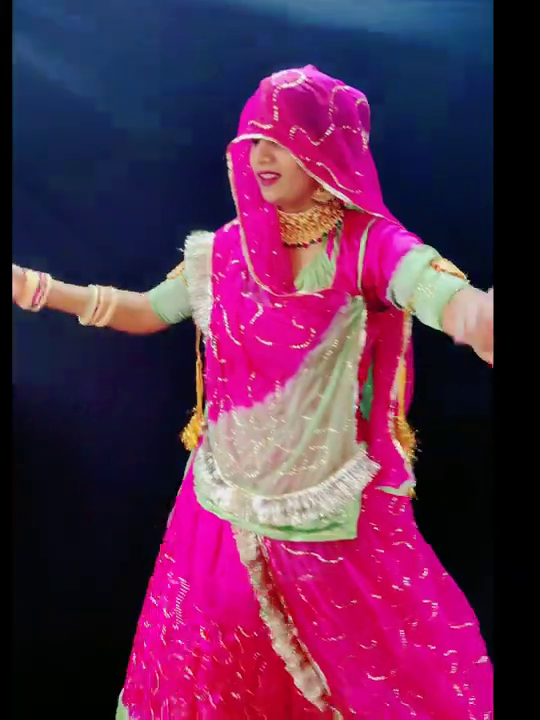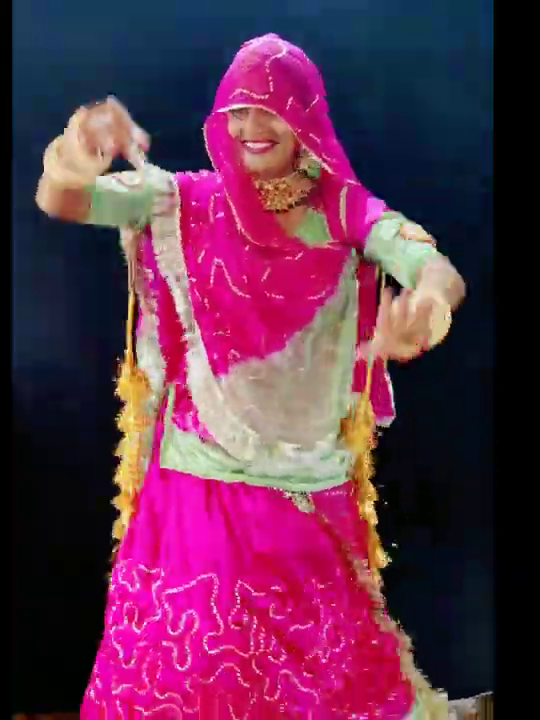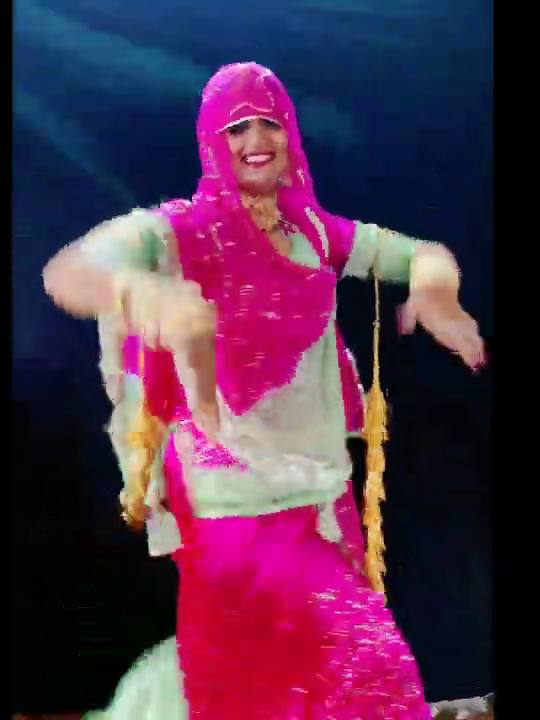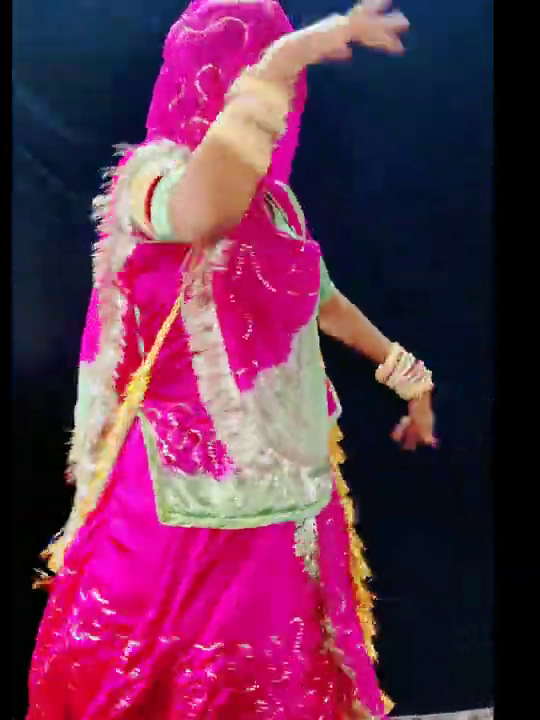
dt=1s
person 1, frame 1
left shoulder: (375, 243)
right shoulder: (228, 247)
left elbow: (456, 302)
right elbow: (151, 309)
left wrist: (486, 323)
right wrist: (40, 289)
left hip: (338, 510)
right hip: (227, 504)
person 1, frame 2
left shoulder: (347, 207)
right shoulder: (183, 201)
left elbow: (444, 278)
right elbow: (57, 201)
left wrist: (422, 306)
right wrist: (78, 155)
left hip: (311, 475)
right hip: (205, 471)
left knee: (326, 643)
right knee: (185, 649)
person 1, frame 3
left shoulder: (313, 229)
right shoulder: (175, 230)
left elbow: (424, 256)
right elbow: (65, 274)
left wrist: (436, 283)
right wrist: (151, 302)
left hip: (315, 484)
right hip: (237, 496)
left knee: (351, 663)
person 1, frame 4
left shoulder: (274, 196)
right shoulder: (158, 167)
left elbow: (318, 298)
right elbow: (196, 212)
left wrist: (404, 371)
left hip: (281, 485)
right hip: (185, 491)
